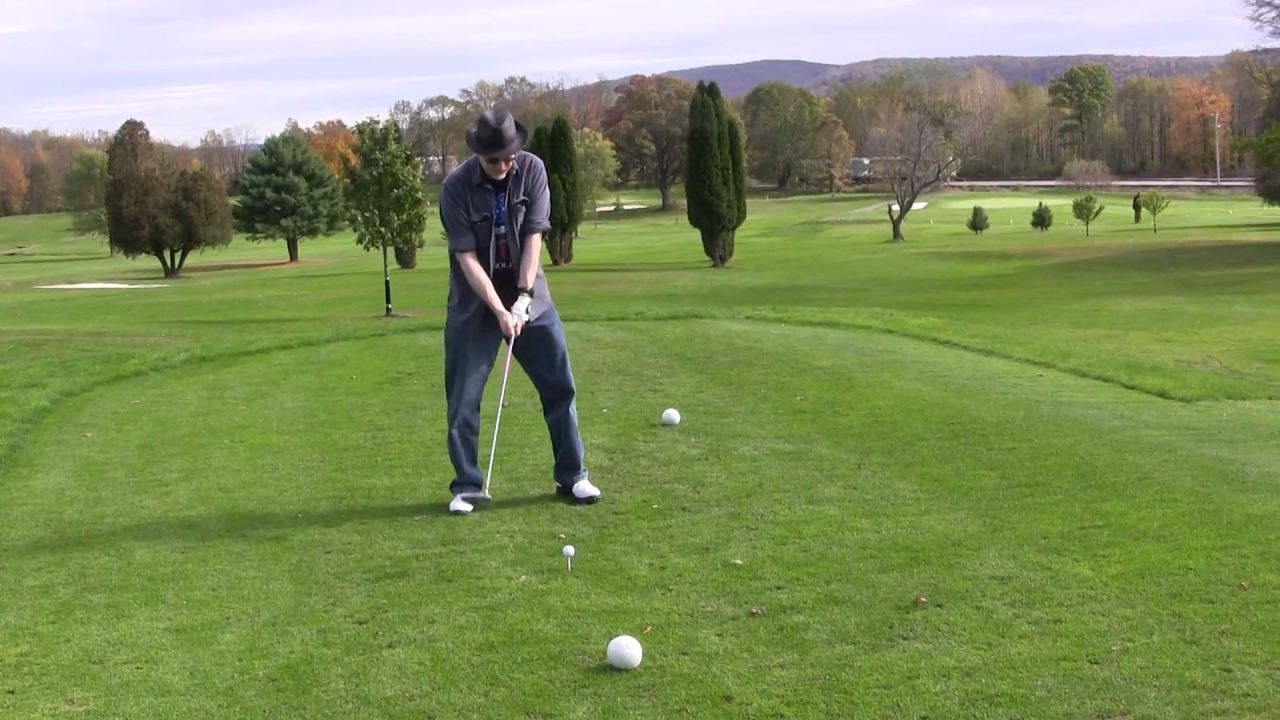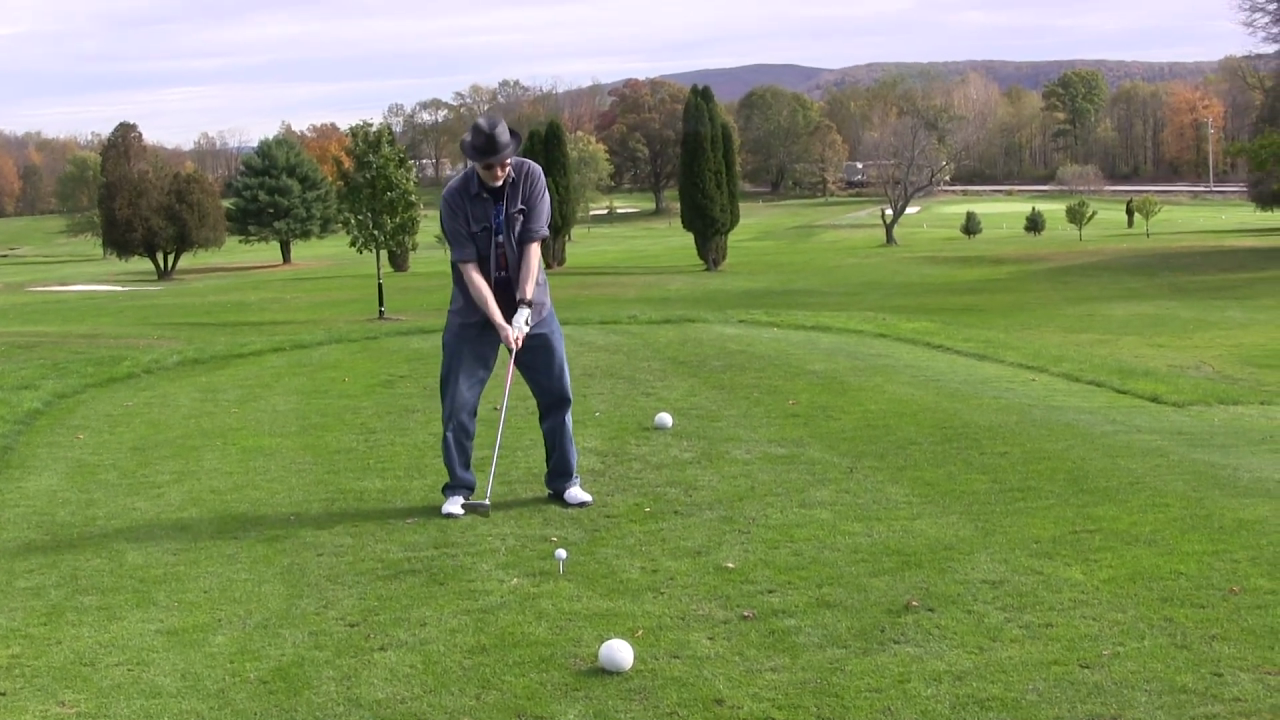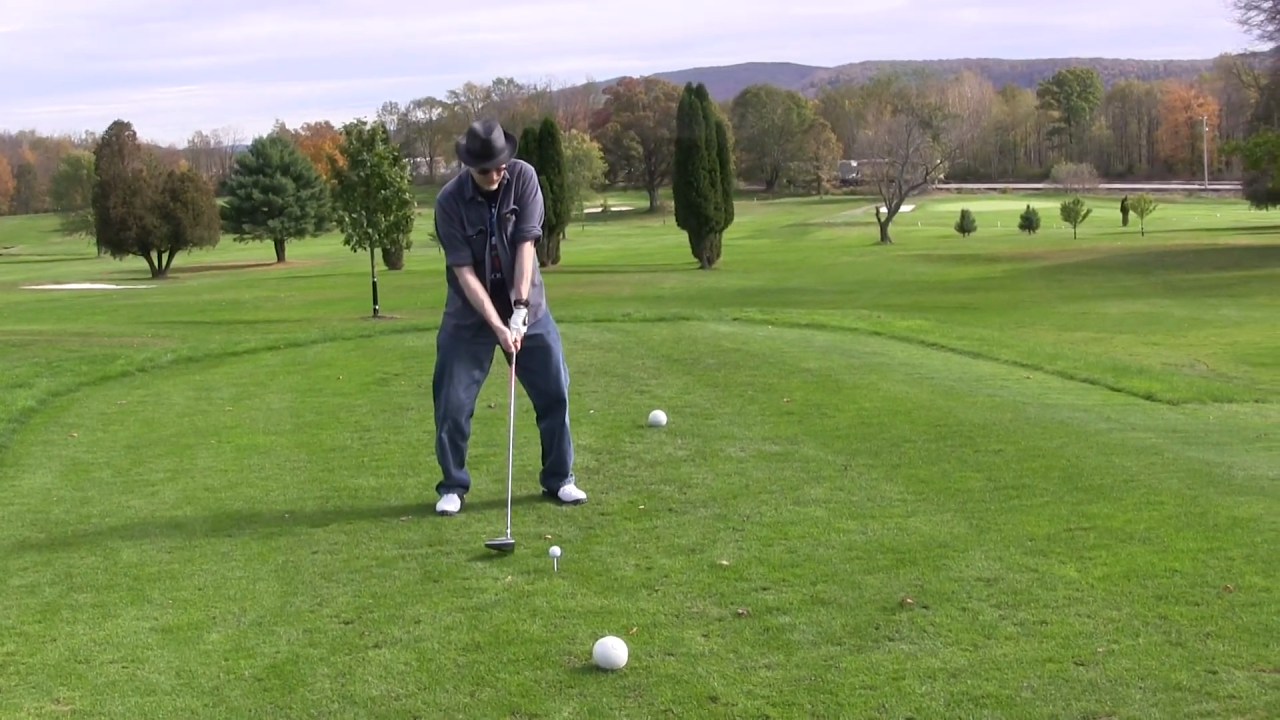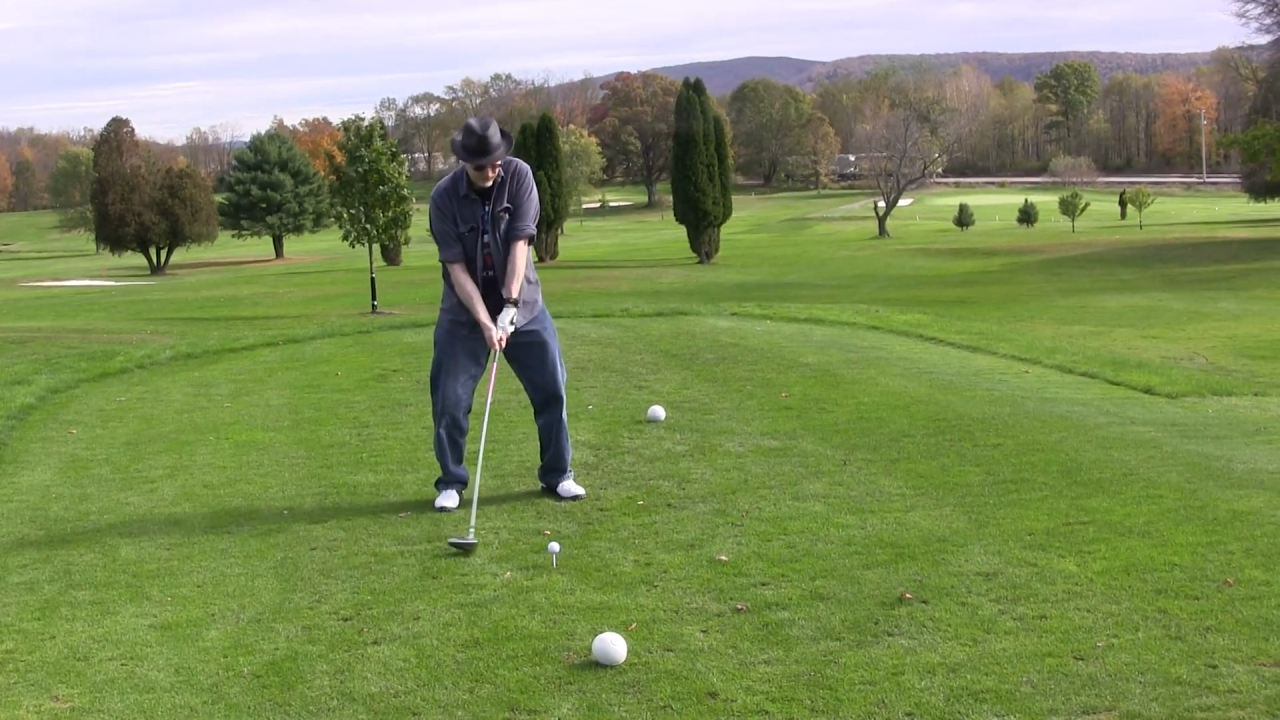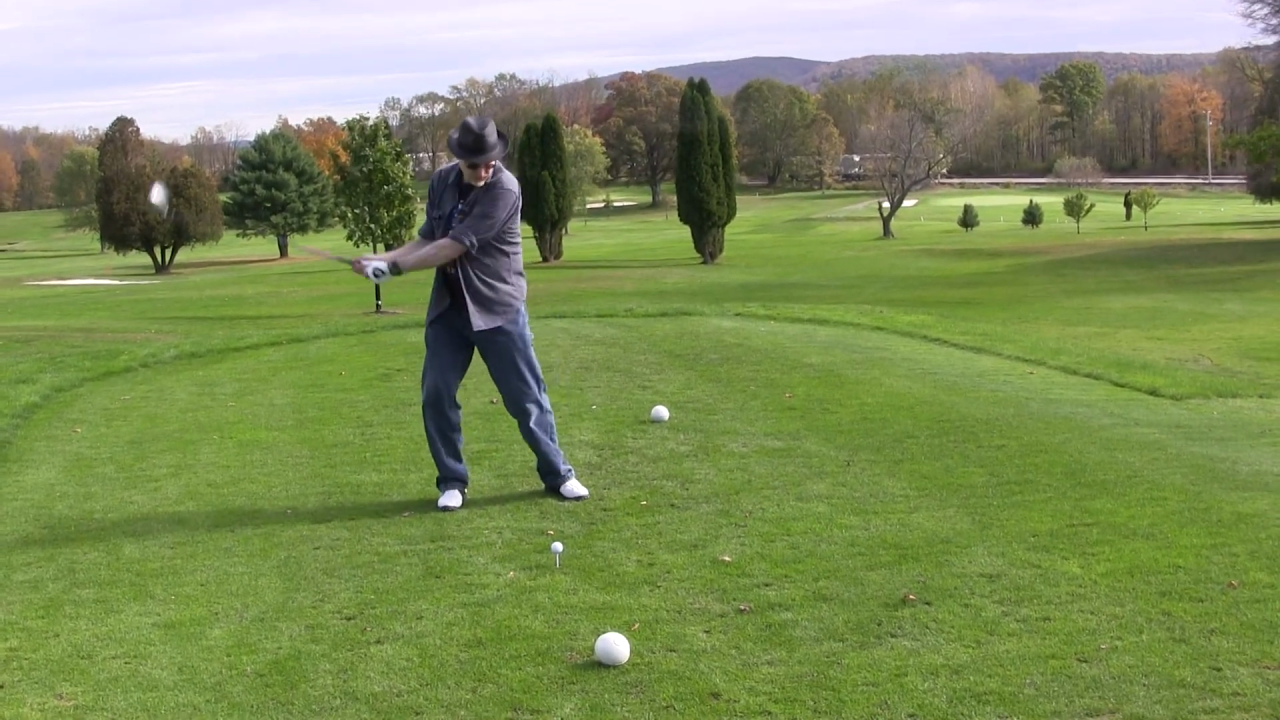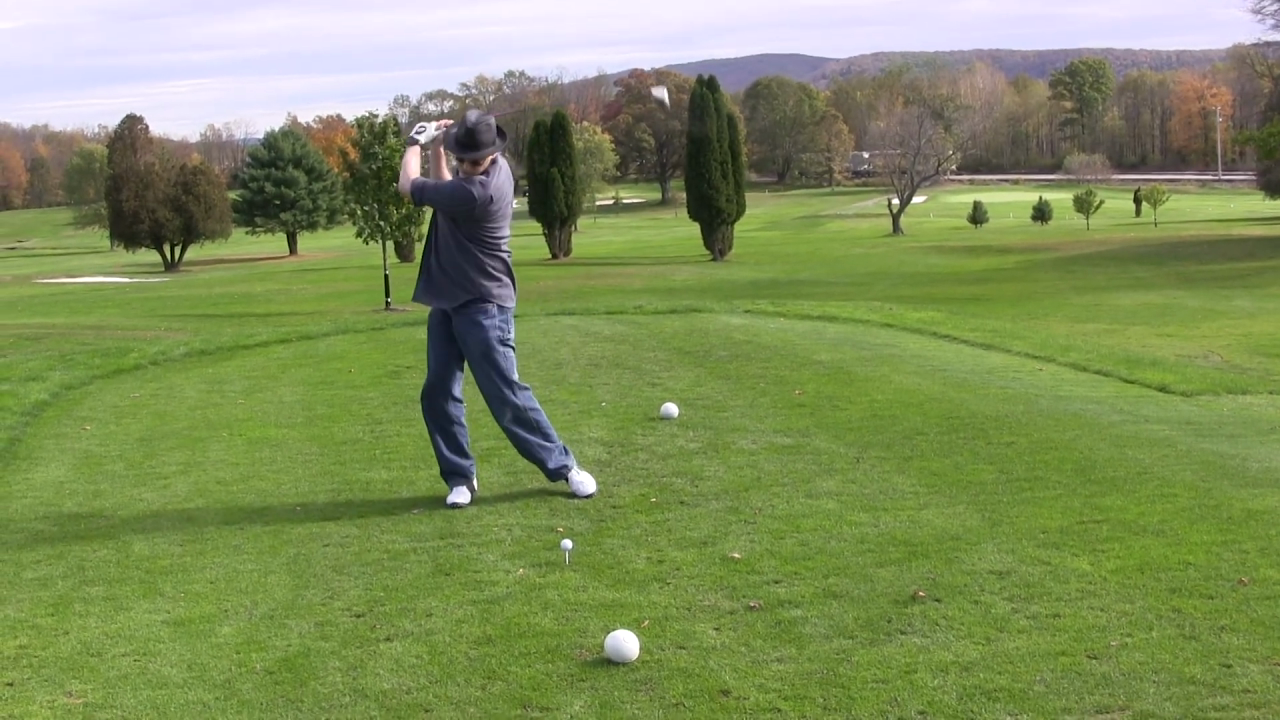
dt=0.4s
person 1, frame 1
left shoulder: (532, 169)
right shoulder: (456, 186)
left elbow: (534, 237)
right elbow: (465, 257)
left wrist: (523, 296)
right wrist: (499, 310)
left hip: (530, 299)
right hip: (474, 305)
left knee: (559, 386)
right knee: (464, 398)
left ankle: (572, 474)
right ankle: (466, 484)
person 1, frame 2
left shoulder: (531, 176)
right shoulder: (455, 196)
left elbow: (533, 246)
right elbow: (468, 267)
left wrist: (523, 308)
right wrist: (499, 323)
left hip: (531, 305)
right hip: (474, 311)
left knee: (556, 393)
right knee: (458, 401)
left ankle: (563, 480)
right ankle: (458, 487)
person 1, frame 3
left shoulder: (524, 177)
right shoulder: (449, 200)
left elbow: (526, 244)
right elbow: (464, 271)
left wrist: (520, 307)
right wrist: (496, 325)
left hip: (527, 306)
right hip: (470, 313)
left knee: (554, 393)
right knee: (453, 403)
left ankle: (558, 478)
right ankle: (453, 485)
person 1, frame 4
left shoulder: (519, 175)
right shoulder: (444, 196)
left elbow: (519, 244)
right elbow: (456, 268)
left wrist: (510, 305)
right wrist: (485, 322)
left hip: (522, 302)
right hip: (465, 309)
left knee: (551, 389)
right knee: (450, 400)
left ankle: (557, 474)
right ankle: (452, 482)
person 1, frame 5
left shoulder: (504, 189)
right shoulder: (442, 181)
left elbow: (453, 247)
right elbow: (428, 238)
left wrist: (392, 264)
right wrist: (387, 257)
left hip: (498, 308)
right hip: (448, 305)
left knee: (525, 396)
right knee: (437, 394)
left ankle: (558, 474)
right ankle: (453, 480)
person 1, frame 6
left shoulder: (478, 190)
right shoulder: (473, 174)
left elbow: (409, 186)
right elbow: (443, 189)
left wrist: (416, 144)
right wrist: (437, 146)
left hip: (483, 303)
right hip: (450, 299)
left knee: (505, 395)
right knee: (438, 392)
left ankle: (561, 464)
right ankle: (460, 477)
